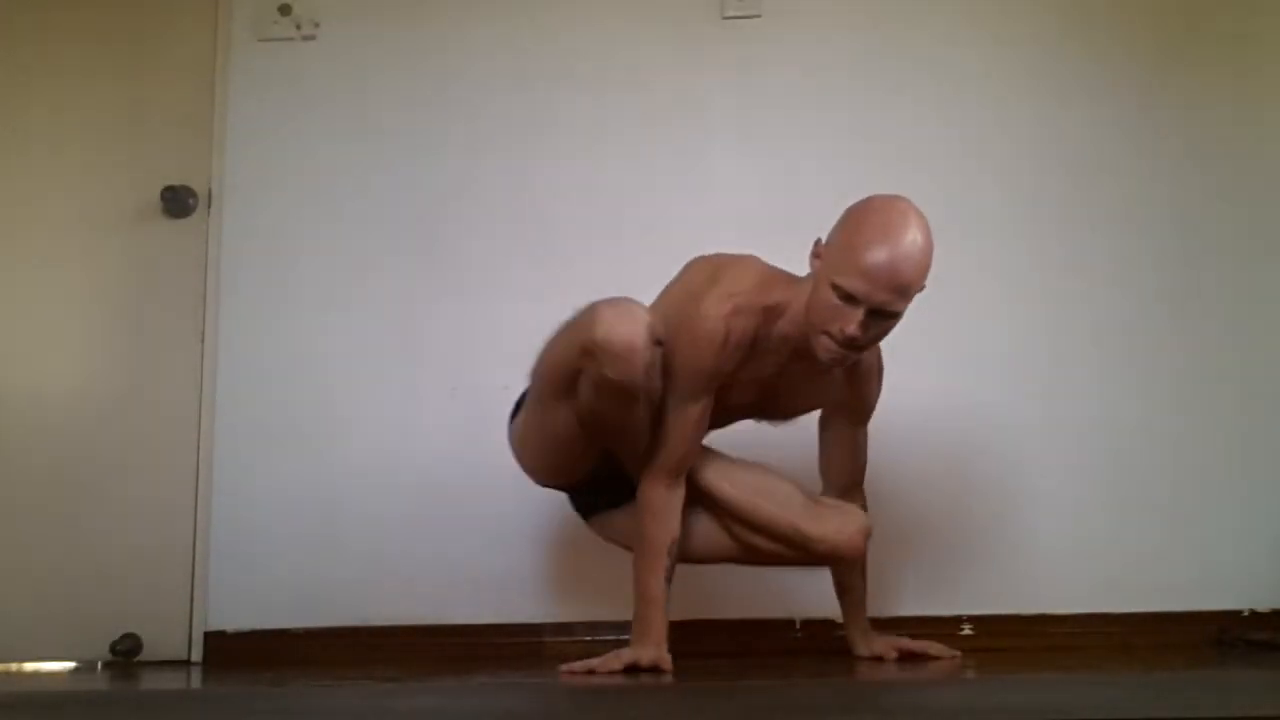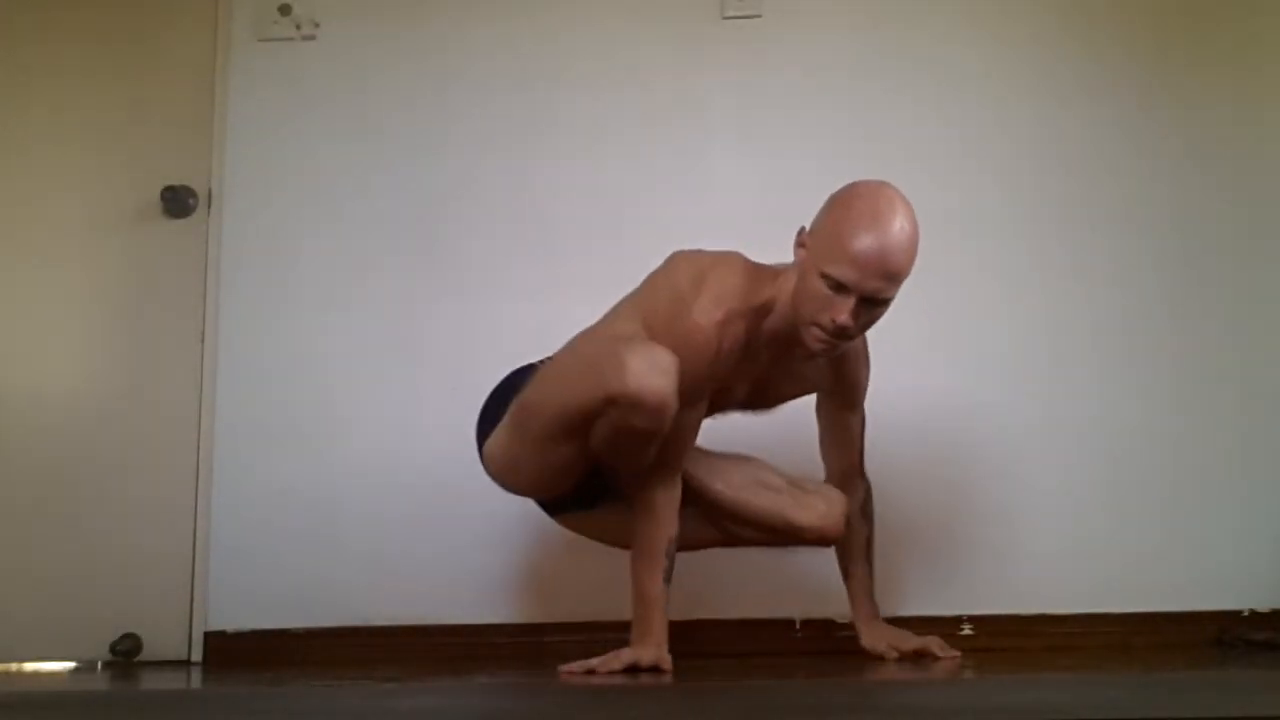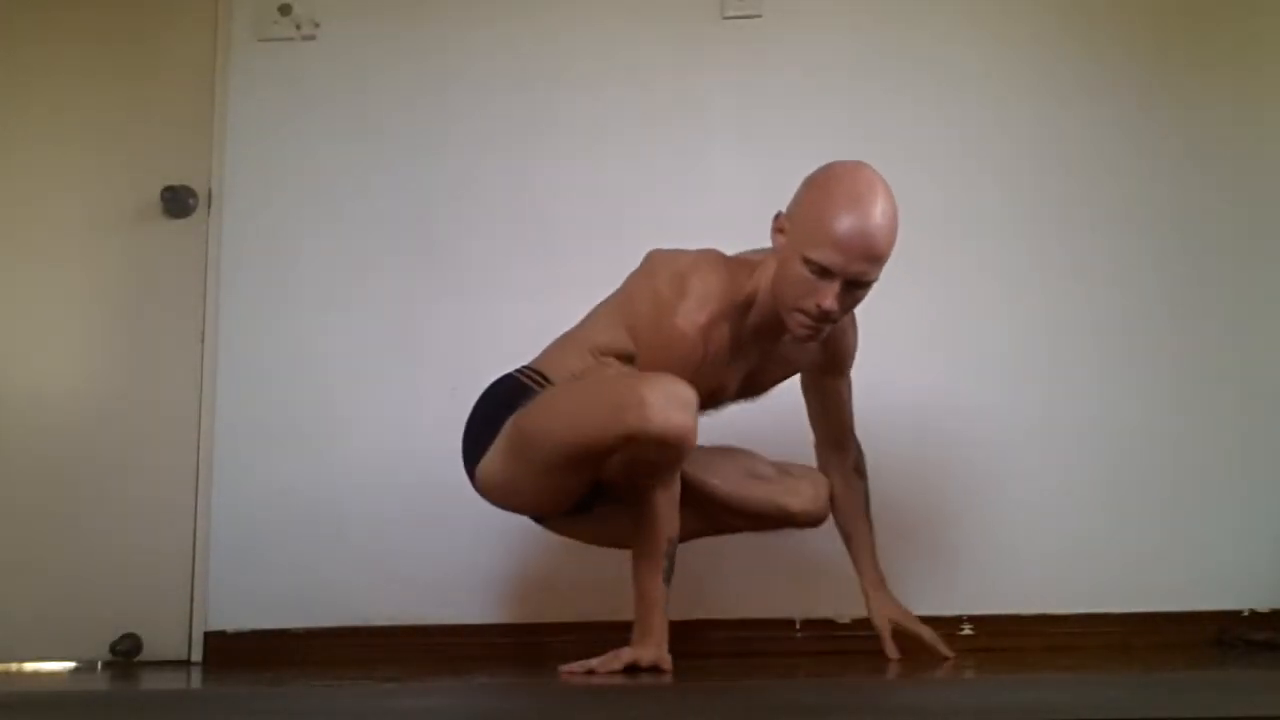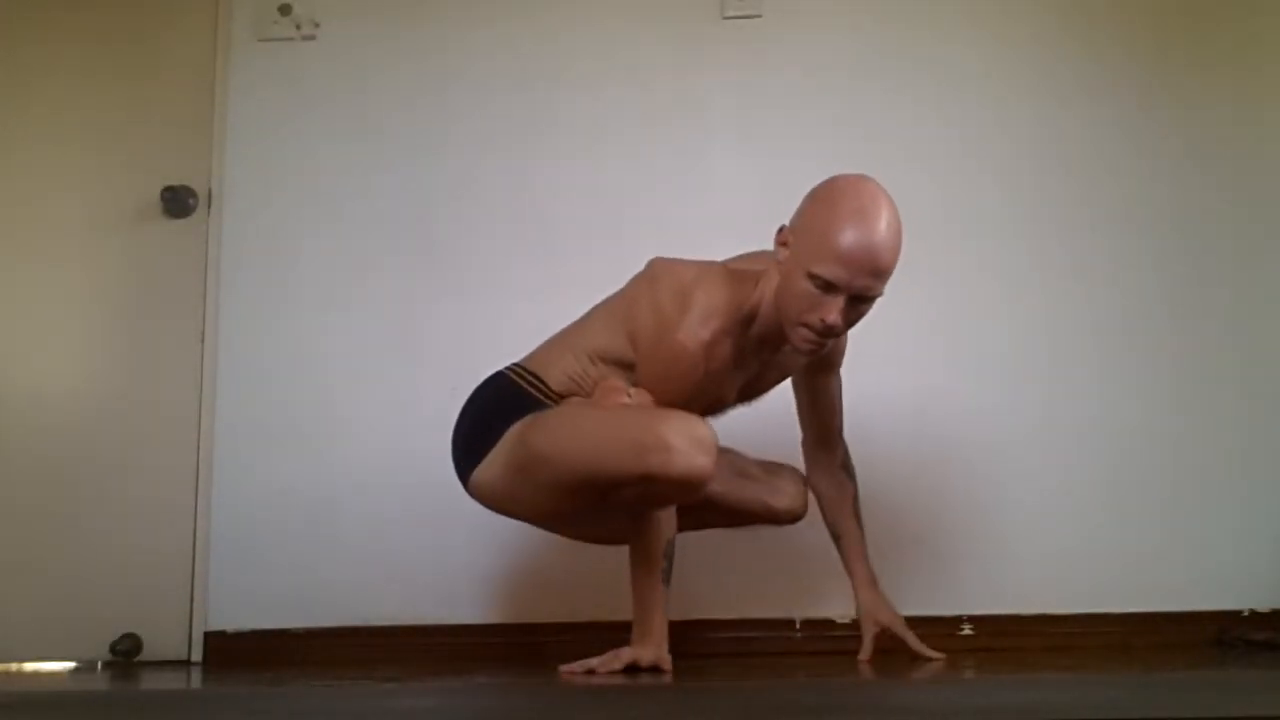
dt=0.3s
person 1, frame 1
left shoulder: (857, 367)
right shoulder: (728, 314)
left elbow: (847, 497)
right elbow: (665, 479)
left wrist: (860, 631)
right wrist: (649, 637)
right hip: (561, 438)
left knee: (845, 531)
right knee: (619, 325)
person 1, frame 2
left shoulder: (842, 353)
right shoulder: (715, 316)
left elbow: (848, 485)
right elbow: (661, 481)
left wrist: (867, 619)
right wrist: (648, 637)
left hip: (609, 461)
right hip: (529, 436)
left knee: (824, 514)
right knee: (646, 374)
person 1, frame 3
left shoulder: (830, 330)
right shoulder: (696, 314)
left elbow: (840, 453)
right elbow: (660, 486)
left wrist: (876, 591)
right wrist: (649, 636)
left hip: (584, 461)
right hip: (512, 438)
left knee: (808, 496)
right knee: (667, 411)
person 1, frame 4
left shoulder: (818, 328)
right shoulder: (698, 327)
left elbow: (826, 454)
right elbow: (662, 456)
left wrist: (867, 591)
right wrist: (649, 637)
left hip: (572, 452)
right hip: (503, 436)
left knee: (787, 495)
right knee: (685, 450)
